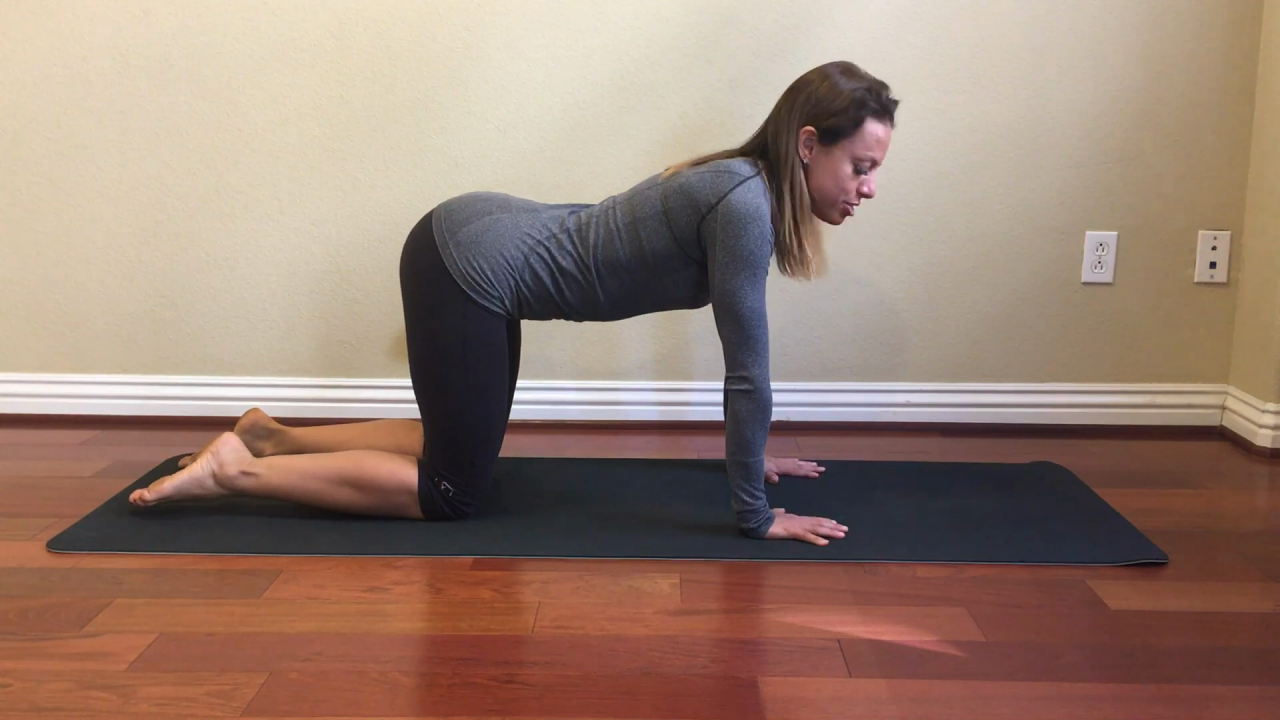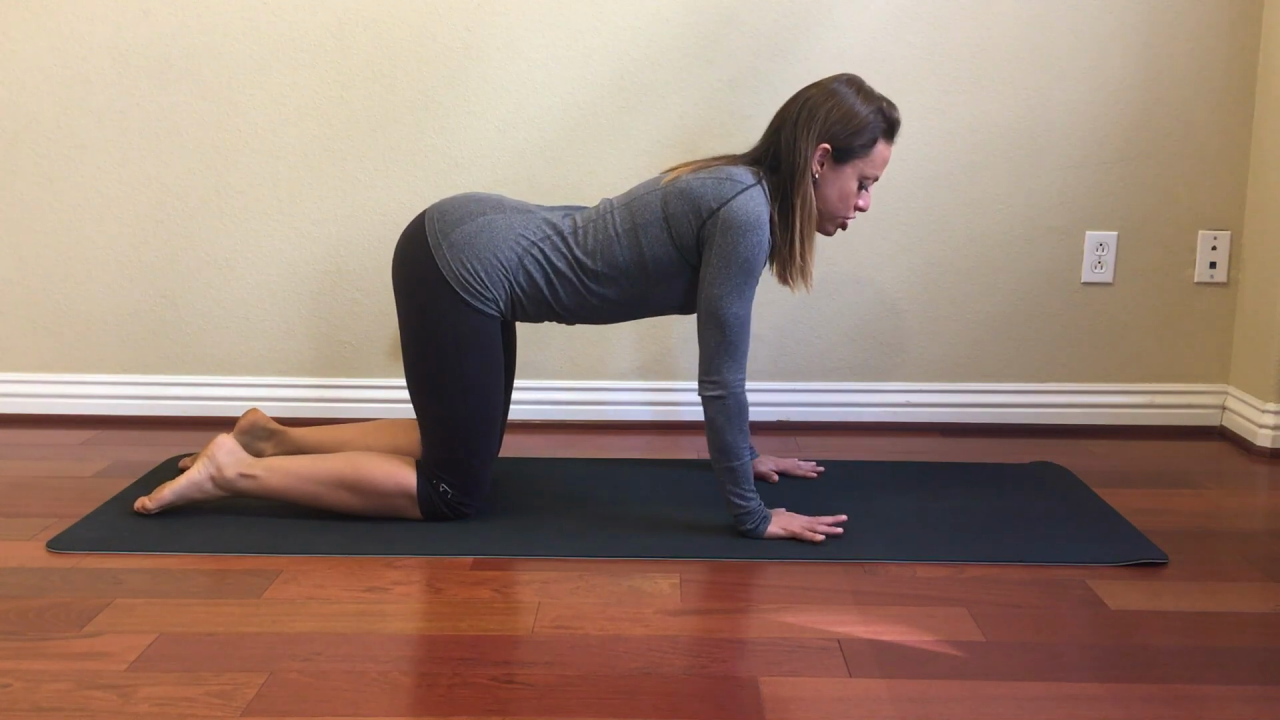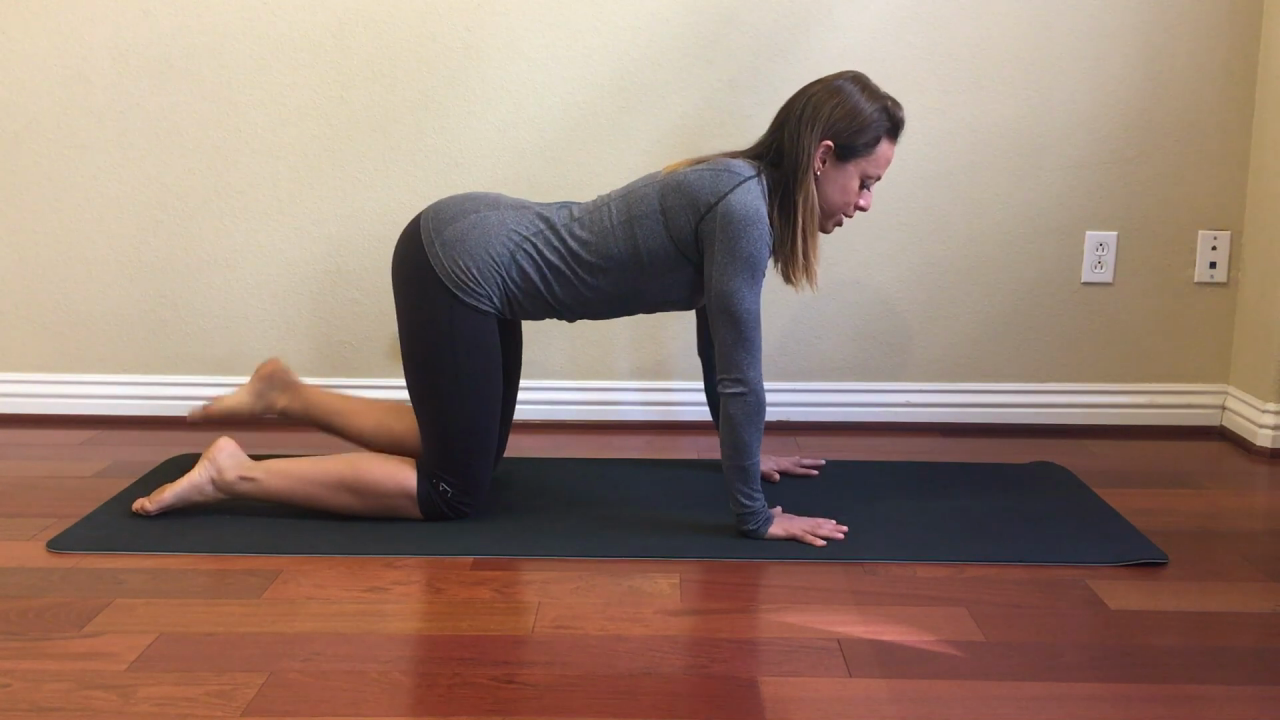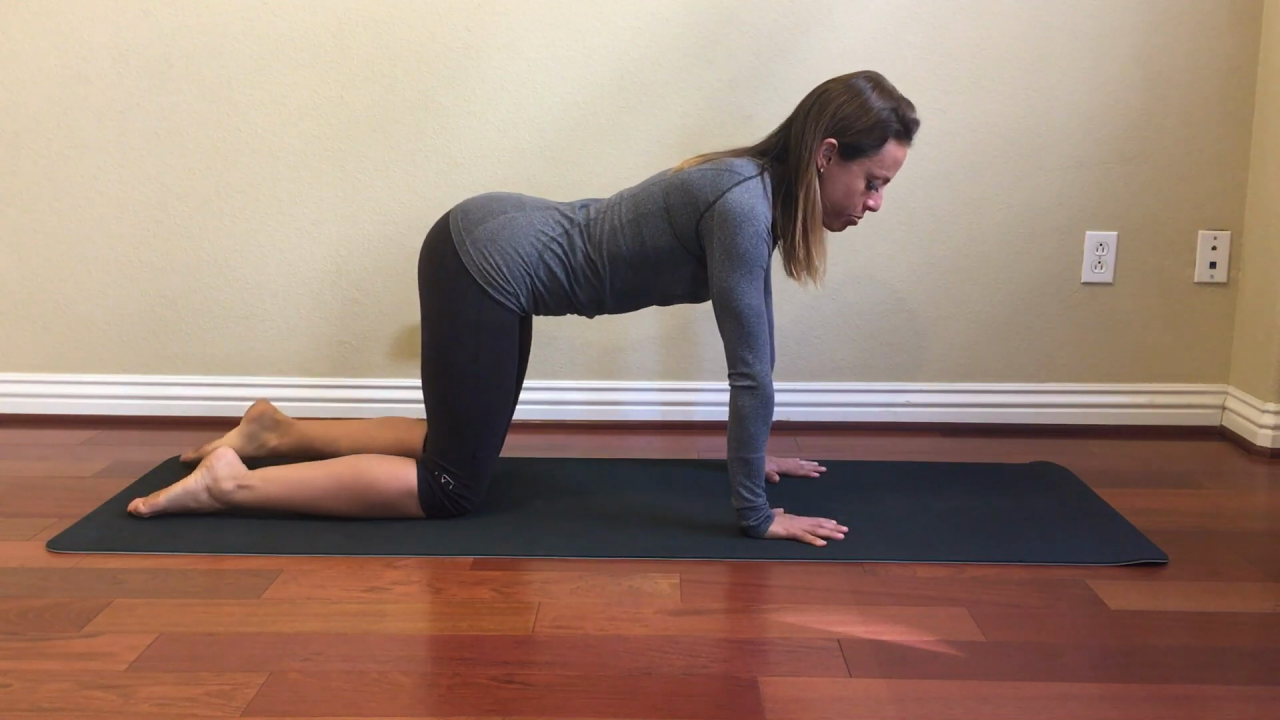
dt=0.7s
person 1, frame 1
left shoulder: (748, 188)
right shoulder: (745, 204)
left elbow: (744, 356)
right elbow: (748, 370)
left wrist: (750, 452)
right wrist: (755, 514)
left hip: (474, 249)
right hip: (466, 266)
left knee: (464, 445)
right knee: (453, 491)
left ankle: (273, 436)
right ankle: (235, 470)
person 1, frame 2
left shoulder: (738, 190)
right shoulder: (745, 212)
left elbow: (720, 367)
right elbow: (720, 377)
left wrist: (742, 453)
right wrist: (751, 515)
left hip: (465, 244)
right hip: (460, 266)
left knee: (462, 447)
right knee: (452, 491)
left ankle: (275, 436)
right ankle: (233, 470)
person 1, frame 3
left shoulder: (738, 193)
right shoulder: (745, 208)
left elbow: (716, 350)
right elbow: (741, 375)
left wrist: (743, 453)
right wrist: (755, 515)
left hip: (474, 251)
right hip: (455, 262)
left knee: (475, 450)
right knee: (451, 491)
left ankle: (281, 395)
right ankle: (233, 474)
person 1, frame 4
left shoulder: (761, 190)
right shoulder: (744, 204)
left elbow: (757, 336)
right elbow: (750, 368)
left wrist: (754, 452)
right wrist: (755, 513)
left hip: (491, 253)
right hip: (484, 262)
left knee: (460, 447)
right knee: (451, 486)
left ankle: (277, 432)
right ankle: (231, 484)
